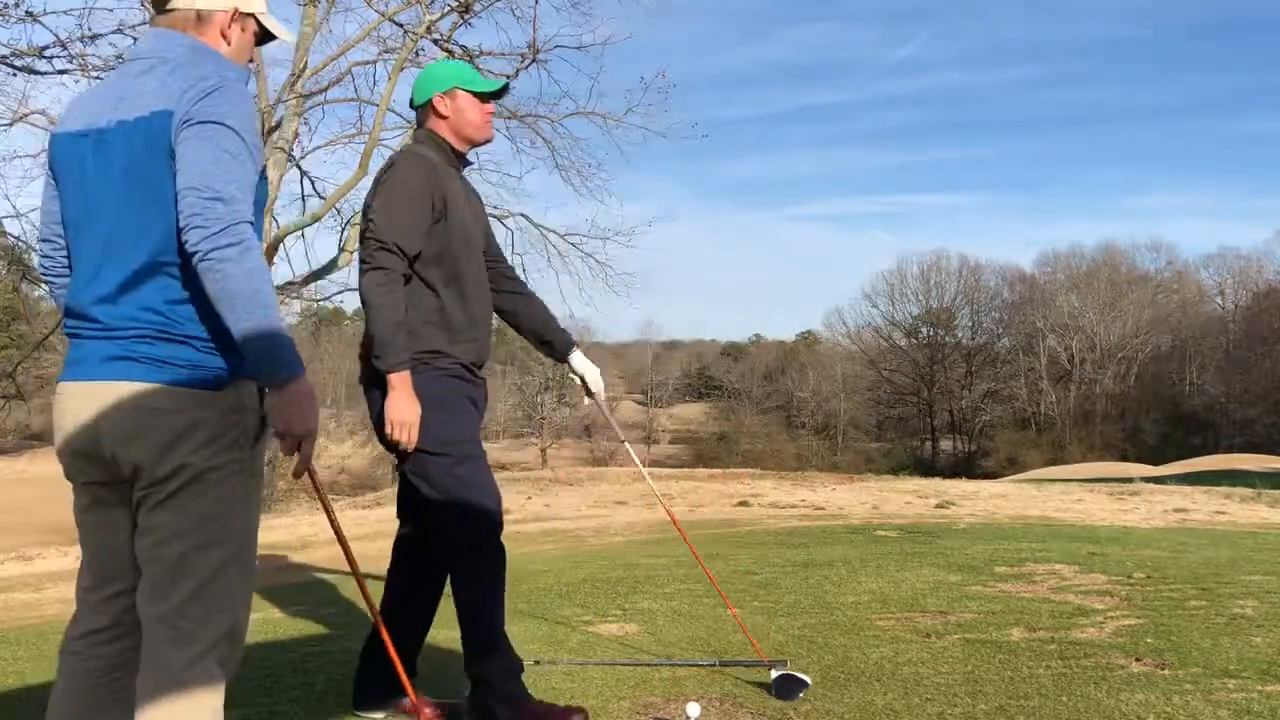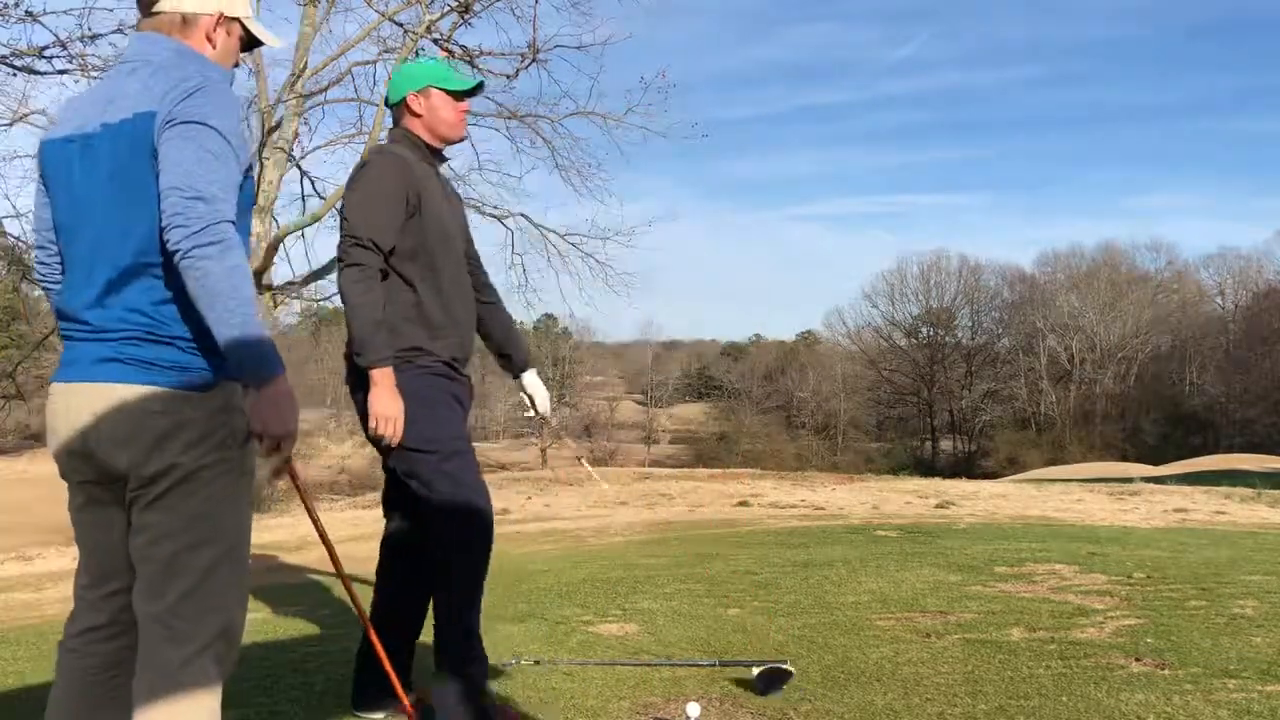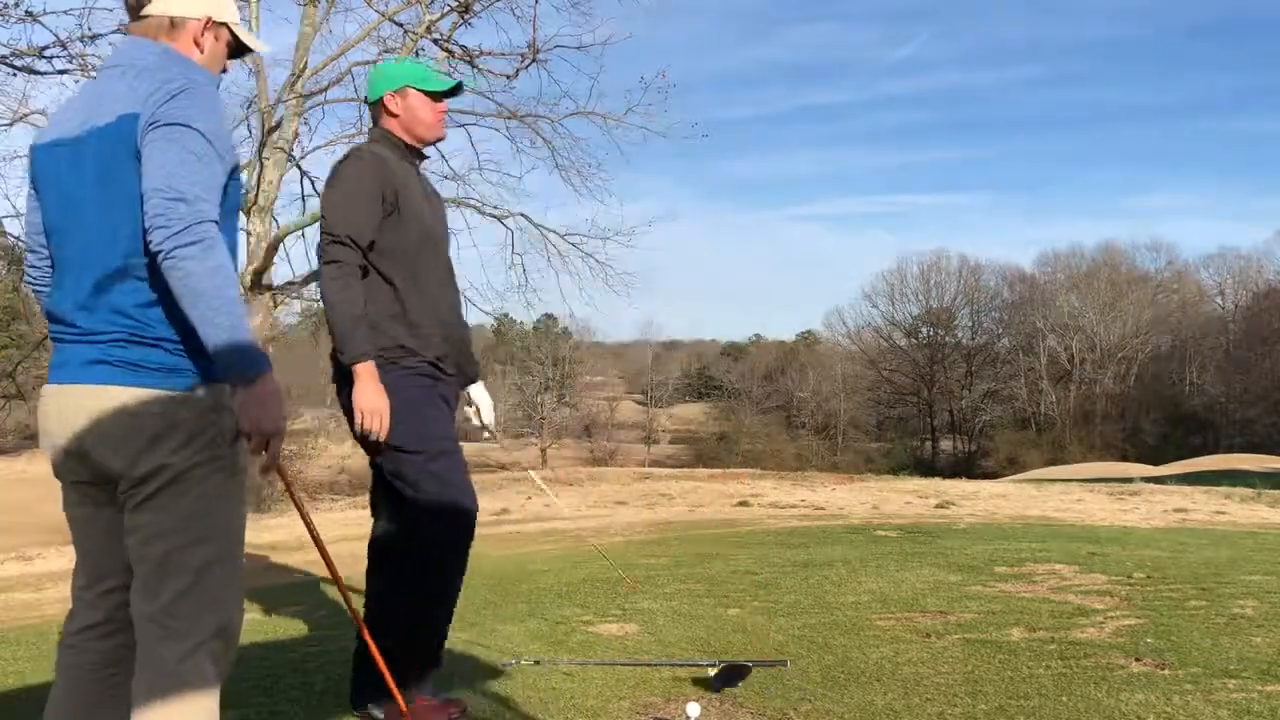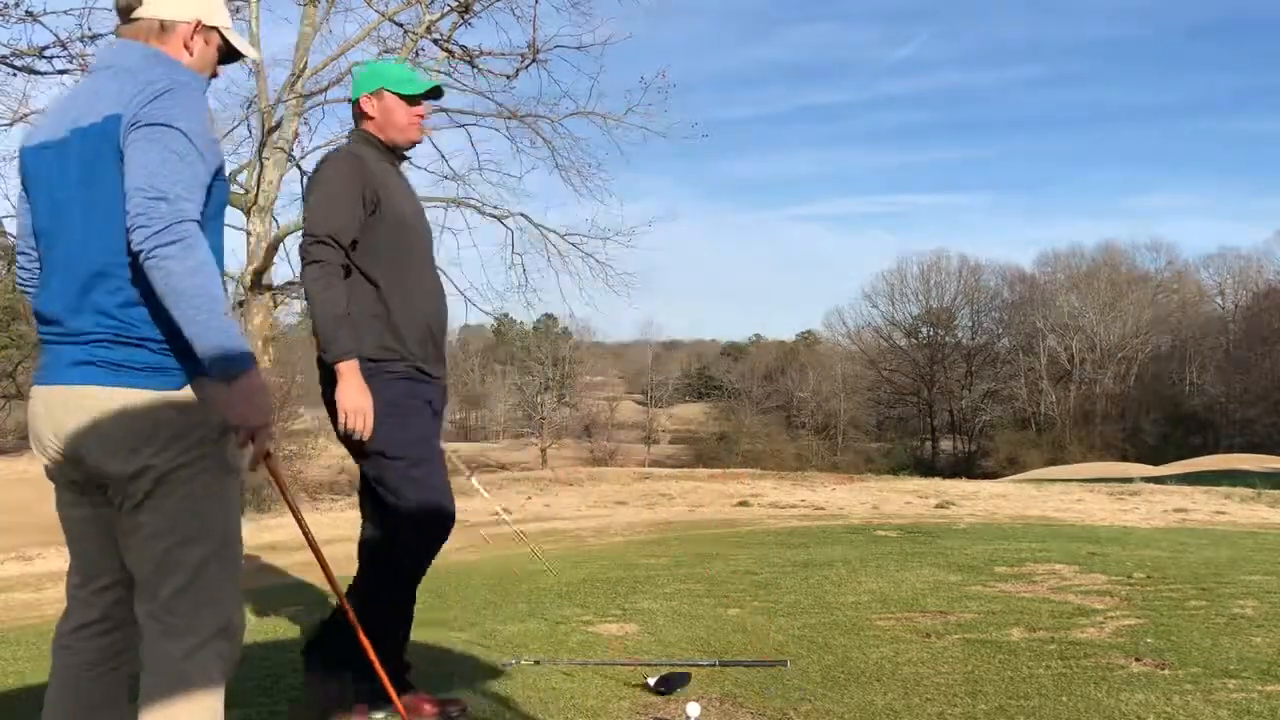
dt=0.1s
person 1, frame 1
left shoulder: (79, 113)
right shoulder: (210, 89)
left elbow: (56, 261)
right elbow: (217, 239)
right wrist: (286, 376)
left hip: (86, 395)
right hip: (191, 397)
left knee: (105, 616)
right knee: (191, 634)
person 1, frame 2
left shoulder: (70, 118)
right shoulder: (196, 91)
left elbow: (50, 264)
right elbow: (200, 237)
right wrist: (266, 373)
left hip: (80, 396)
right hip: (180, 397)
left knee: (105, 615)
right knee: (189, 633)
person 1, frame 3
left shoulder: (60, 122)
right shoulder: (181, 94)
left elbow: (42, 267)
right elbow: (183, 238)
right wrist: (252, 372)
left hip: (73, 397)
right hip: (170, 396)
left knee: (101, 613)
right knee: (187, 632)
person 1, frame 4
left shoulder: (51, 123)
right shoulder: (168, 95)
left elbow: (32, 269)
right elbow: (164, 238)
right wrist: (237, 368)
left hip: (62, 394)
right hip: (156, 396)
left knee: (99, 612)
right knee: (193, 624)
person 2, frame 1
left shoulder: (460, 189)
right shoulder: (412, 171)
left elbow: (503, 284)
right elbow: (380, 276)
left wrist: (568, 350)
right wrist: (399, 381)
left hip: (449, 381)
right hip: (418, 381)
left knee: (430, 533)
right knee: (474, 524)
person 2, frame 2
left shoulder: (437, 185)
right shoulder: (388, 169)
left elbow: (476, 290)
right elbow: (359, 273)
left wrist: (522, 366)
right wrist: (379, 375)
left hip: (436, 380)
right hip: (406, 379)
left knee: (419, 530)
right knee: (465, 519)
person 2, frame 3
left shoulder: (418, 185)
right shoulder: (365, 167)
right elbow: (339, 270)
left wrist: (470, 377)
right wrist: (364, 371)
left hip: (426, 379)
right hip: (390, 377)
left knee: (406, 529)
right knee: (450, 515)
person 2, frame 4
left shoulder: (395, 181)
right shoulder: (345, 168)
right elbow: (323, 270)
left wrist: (426, 388)
right wrist: (347, 370)
left hip: (413, 379)
right hip: (374, 379)
left knee: (404, 524)
right knee: (424, 516)
right ankle: (335, 653)
